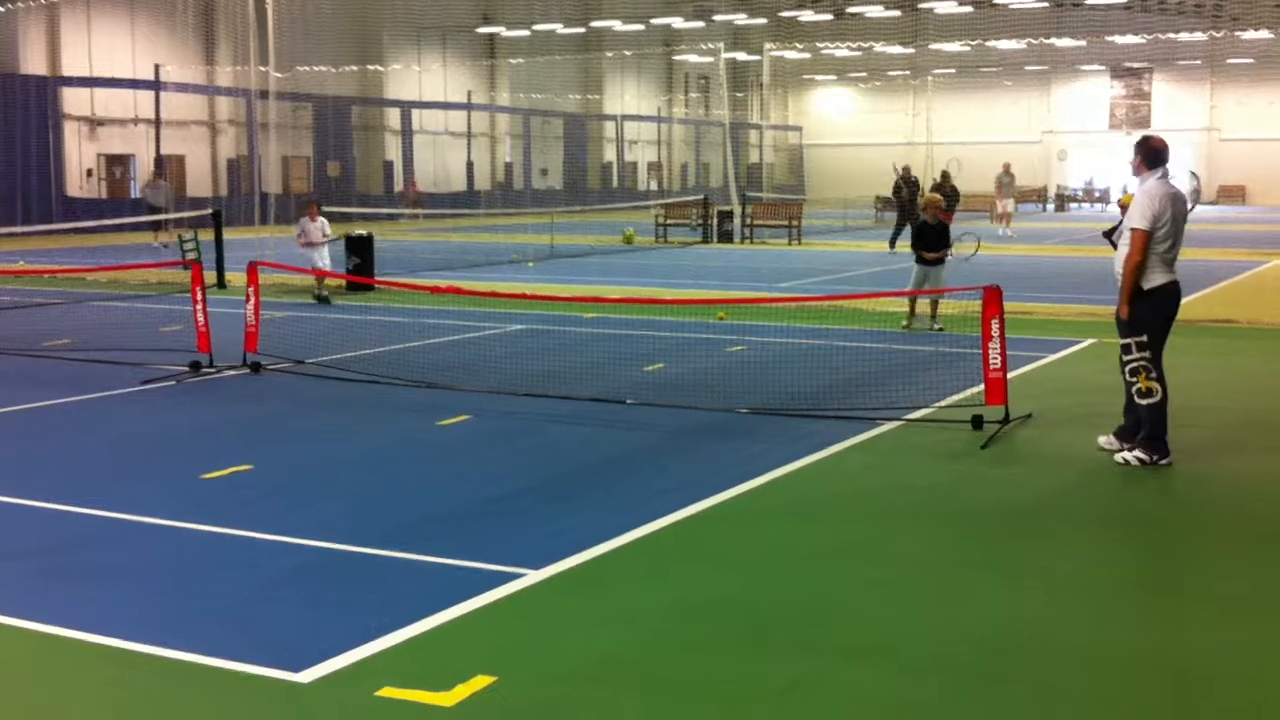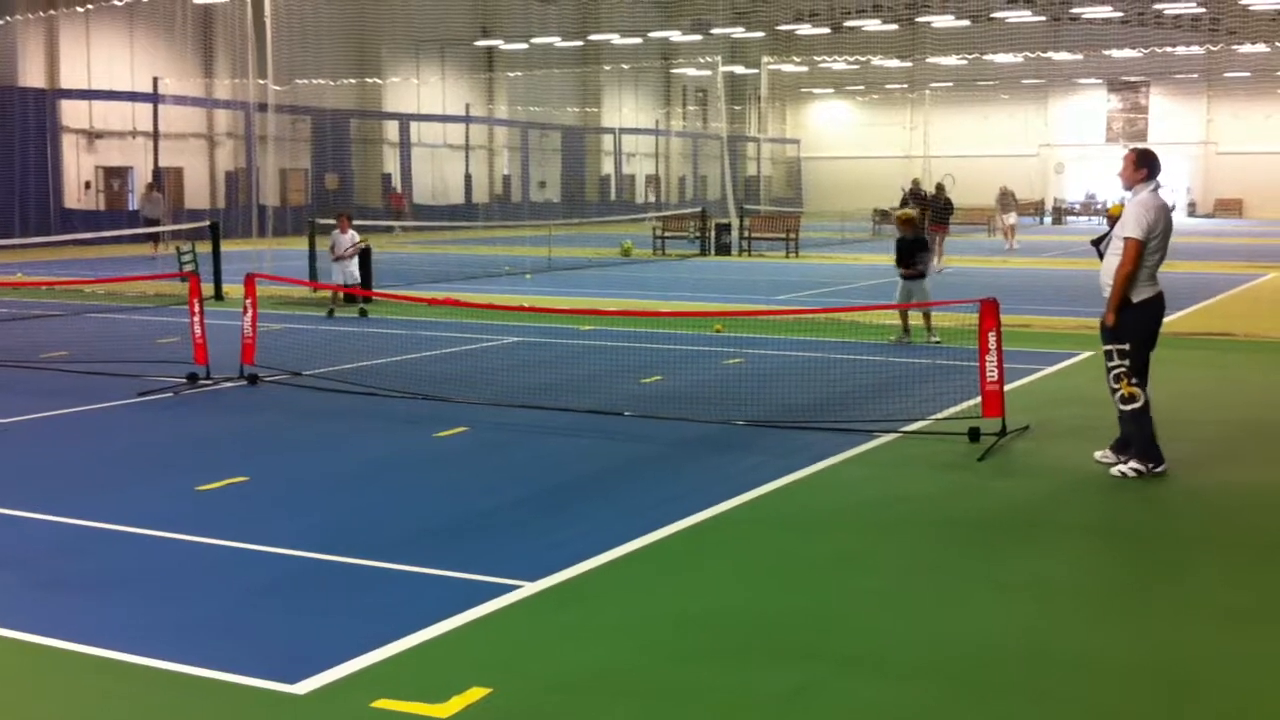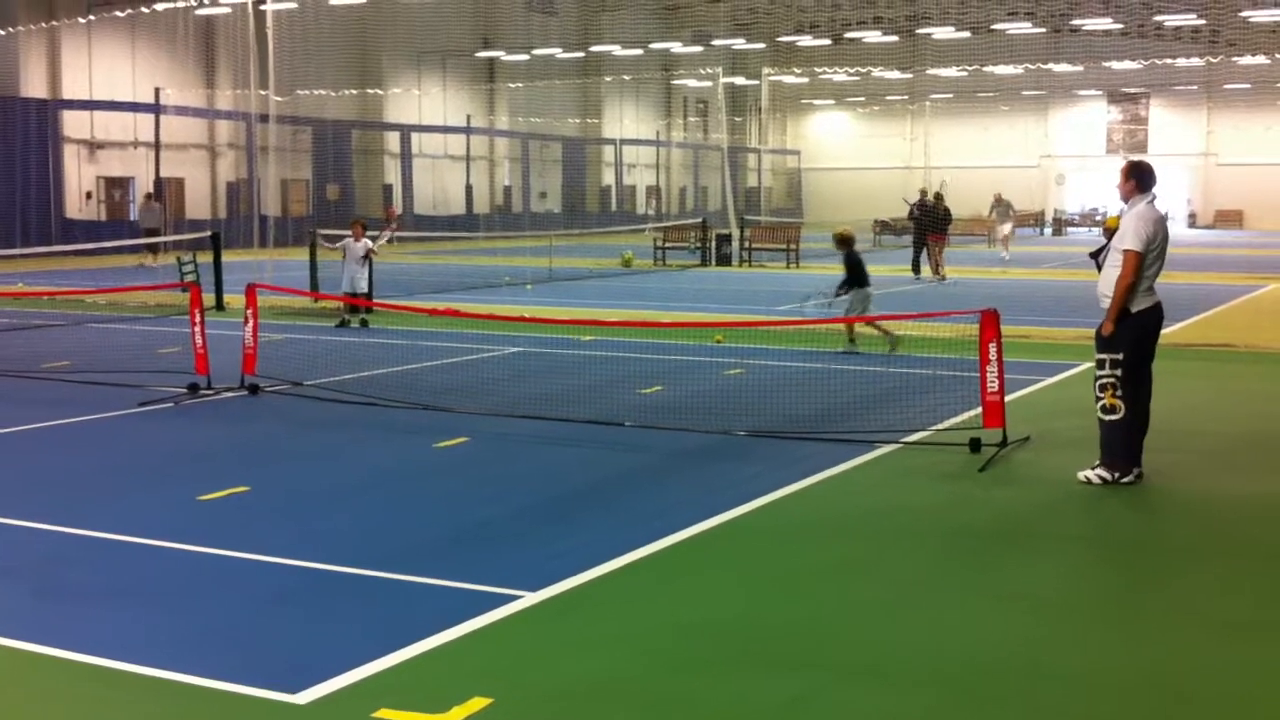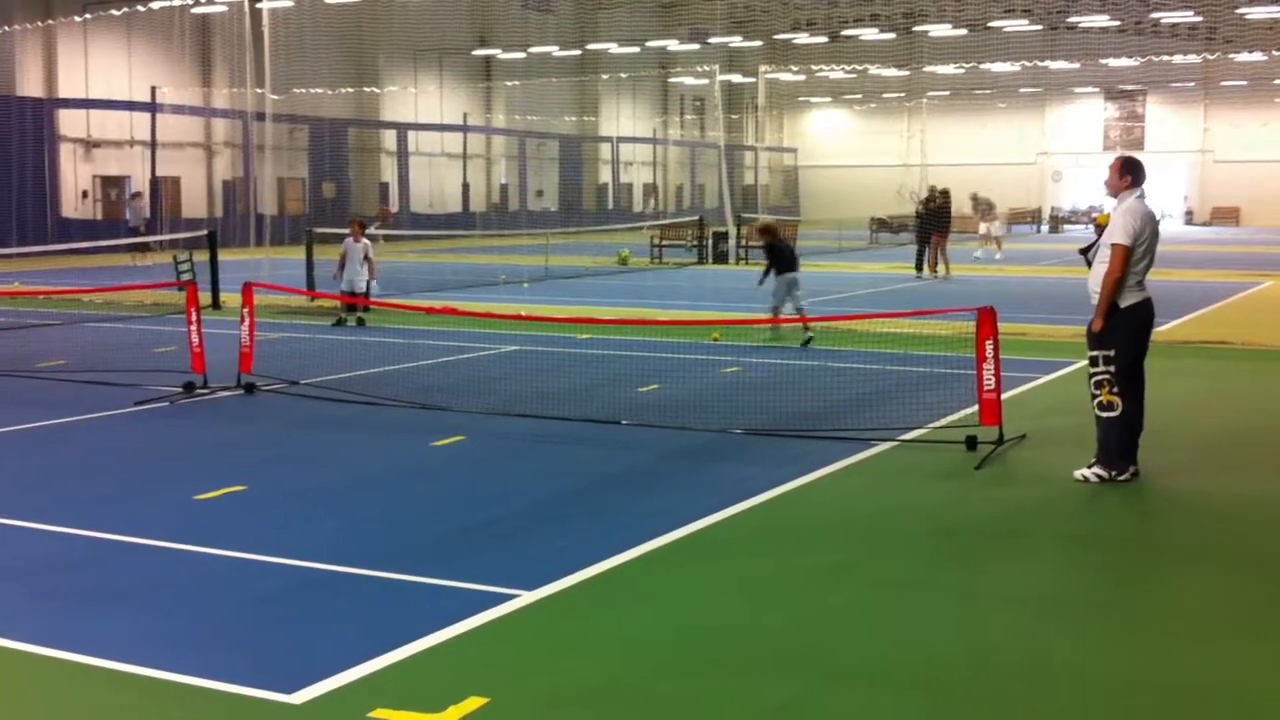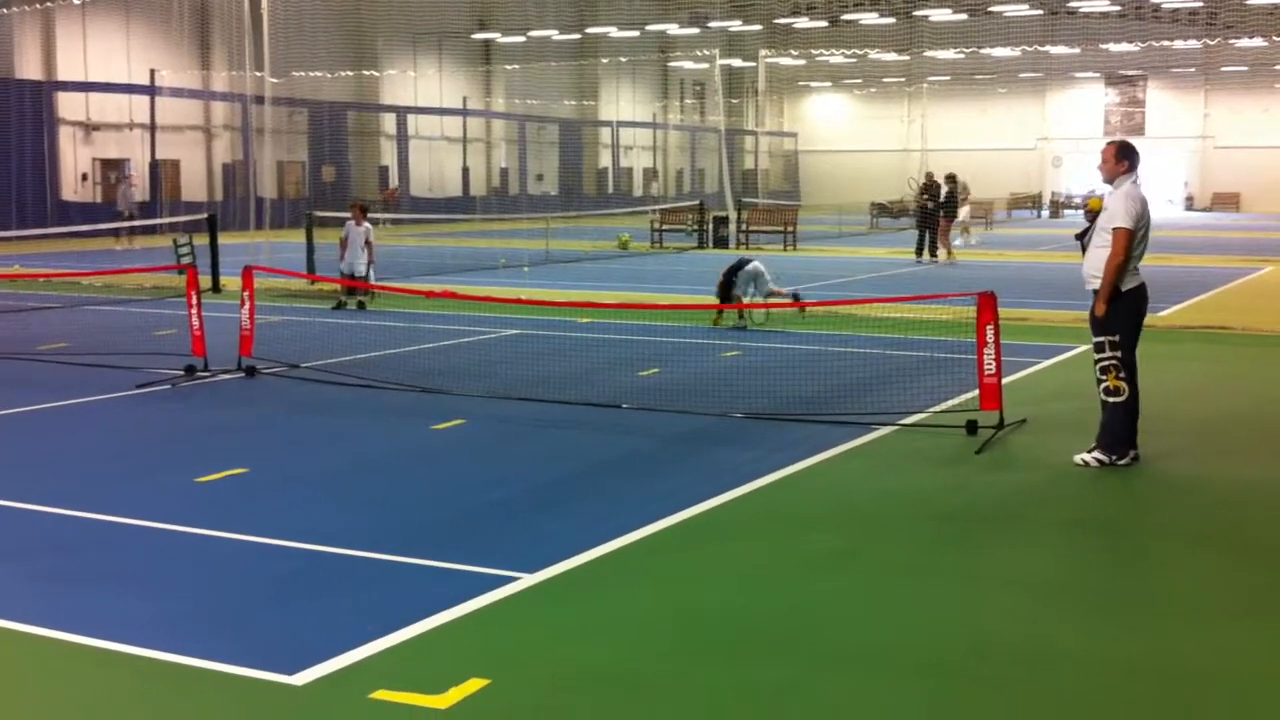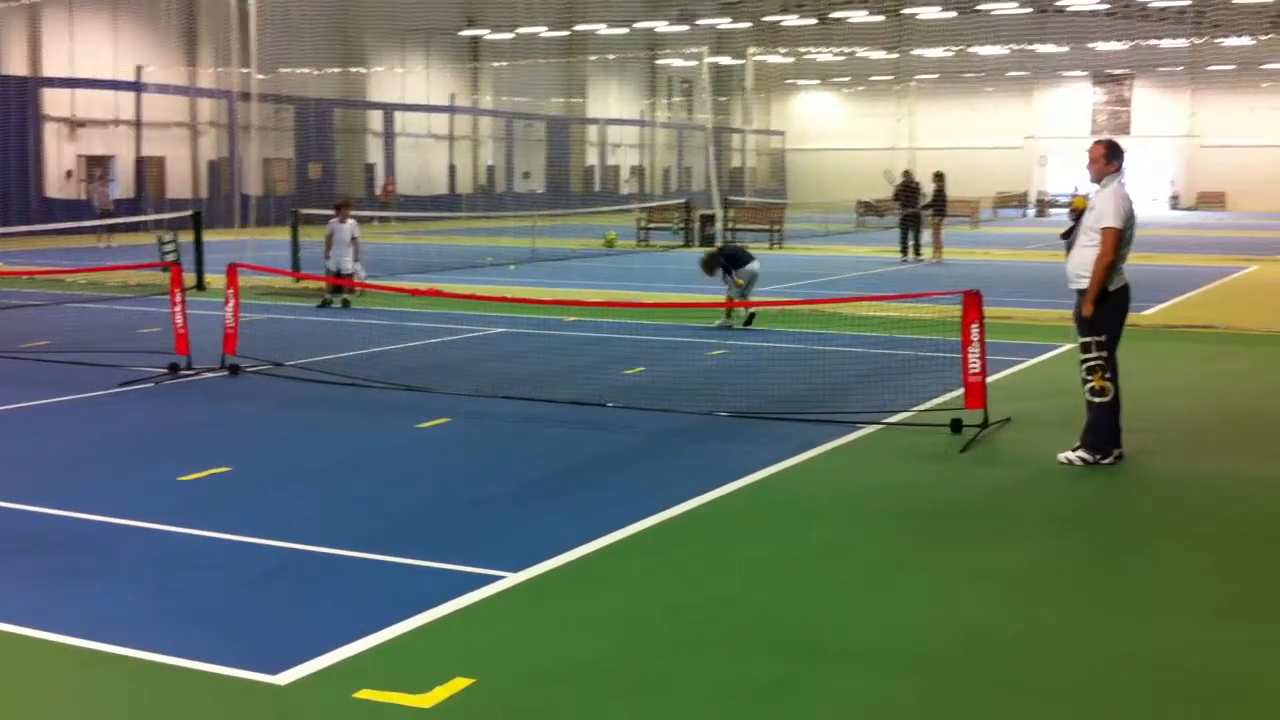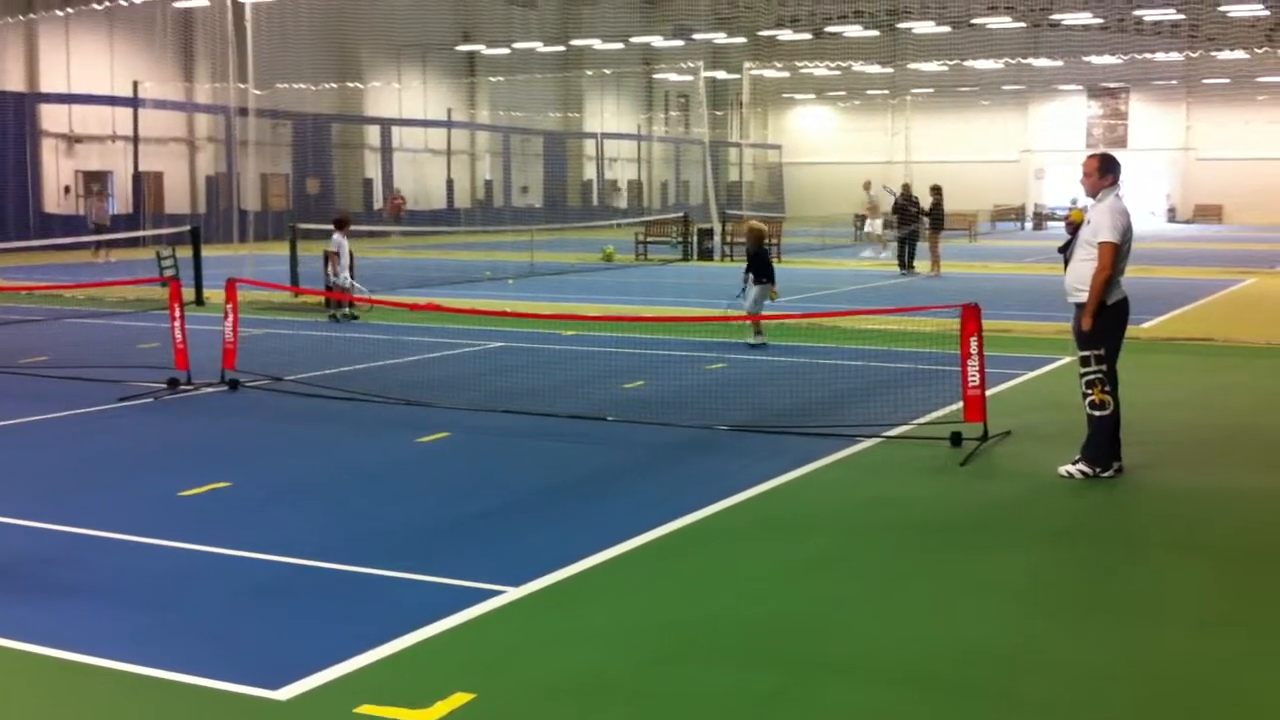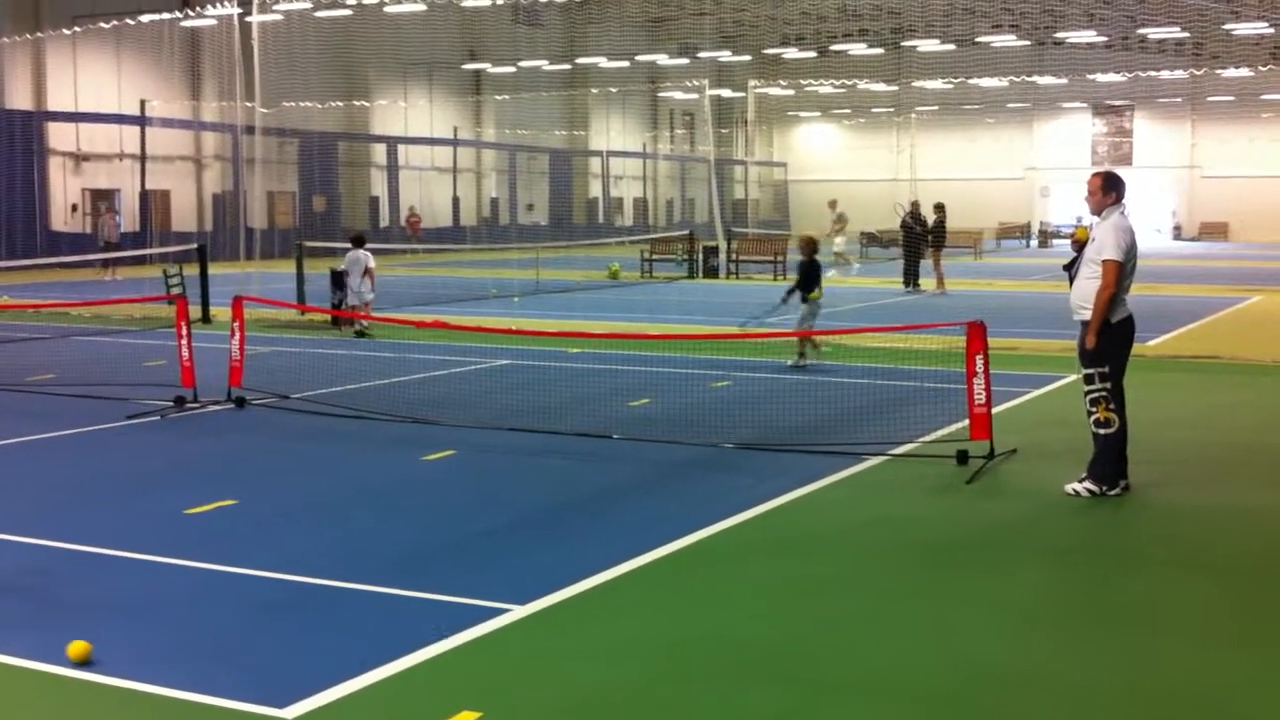
dt=0.5s
person 1, frame 1
left shoulder: (1147, 195)
right shoulder: (1176, 195)
left elbow: (1136, 256)
left wrist: (1124, 301)
right wrist: (1131, 221)
left hip: (1147, 293)
right hip: (1164, 288)
left knee: (1143, 370)
right knee: (1136, 366)
left ankle: (1154, 448)
right ankle: (1130, 433)
person 1, frame 2
left shoulder: (1140, 206)
right shoulder: (1158, 205)
left elbow: (1128, 265)
left wrist: (1111, 309)
right wrist: (1118, 228)
left hip: (1131, 304)
right hip: (1145, 301)
left knee: (1124, 380)
right knee: (1130, 378)
left ankle: (1147, 456)
right ankle: (1127, 446)
person 1, frame 3
left shoulder: (1137, 218)
right shoulder: (1154, 216)
left elbow: (1128, 277)
left wrist: (1110, 320)
right wrist: (1114, 241)
left hip: (1129, 316)
right hip: (1146, 311)
left knee: (1111, 391)
right knee: (1133, 390)
left ankle: (1116, 466)
right ankle: (1128, 461)
person 1, frame 4
left shoulder: (1126, 213)
right shoulder: (1144, 213)
left elbow: (1116, 271)
left wrist: (1100, 315)
right wrist: (1105, 235)
left hip: (1119, 311)
right hip: (1137, 307)
left knee: (1107, 388)
right knee: (1128, 387)
left ankle: (1112, 463)
right ankle: (1124, 459)
person 1, frame 5
left shoulder: (1124, 197)
right shoulder: (1125, 195)
left elbow: (1118, 255)
left wrist: (1102, 300)
right wrist: (1095, 221)
left hip: (1117, 296)
right hip: (1123, 294)
left knee: (1111, 372)
right knee: (1121, 371)
left ankle: (1113, 448)
right ankle: (1123, 444)
person 1, frame 6
left shoulder: (1112, 197)
right shoulder: (1104, 194)
left elbow: (1107, 254)
left wrist: (1090, 300)
right wrist: (1080, 219)
left hip: (1101, 295)
right hip: (1097, 294)
left knee: (1097, 371)
right knee: (1100, 370)
left ankle: (1098, 447)
right ankle: (1106, 442)
person 1, frame 7
left shoulder: (1109, 210)
right shoulder: (1101, 208)
left elbow: (1105, 269)
left wrist: (1089, 314)
right wrist: (1077, 233)
left hip: (1100, 310)
right hip: (1096, 308)
left knee: (1096, 384)
right knee: (1099, 384)
left ankle: (1098, 460)
right ankle: (1106, 455)
person 1, frame 8
left shoulder: (1113, 228)
right shoulder: (1107, 225)
left elbow: (1108, 286)
left wrist: (1092, 332)
right wrist: (1083, 250)
left hip: (1105, 327)
right hip: (1104, 326)
left knee: (1101, 402)
right knee: (1107, 402)
left ankle: (1105, 478)
right ankle: (1112, 473)
